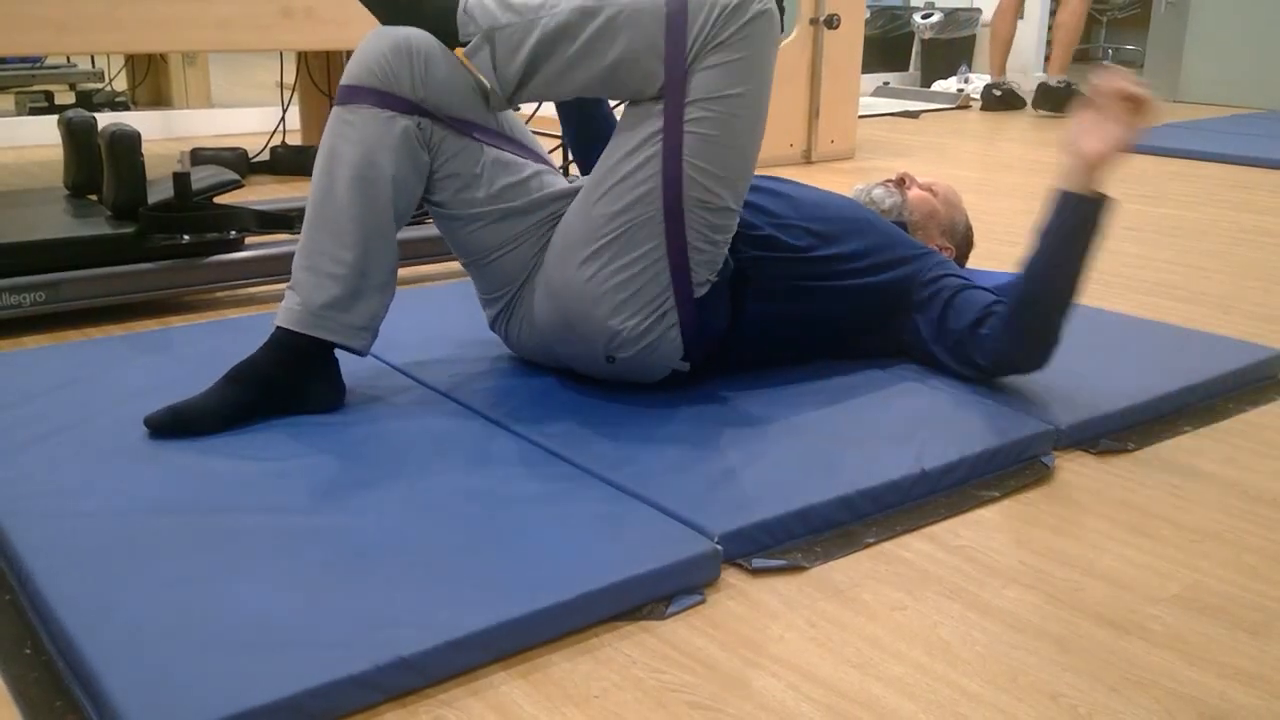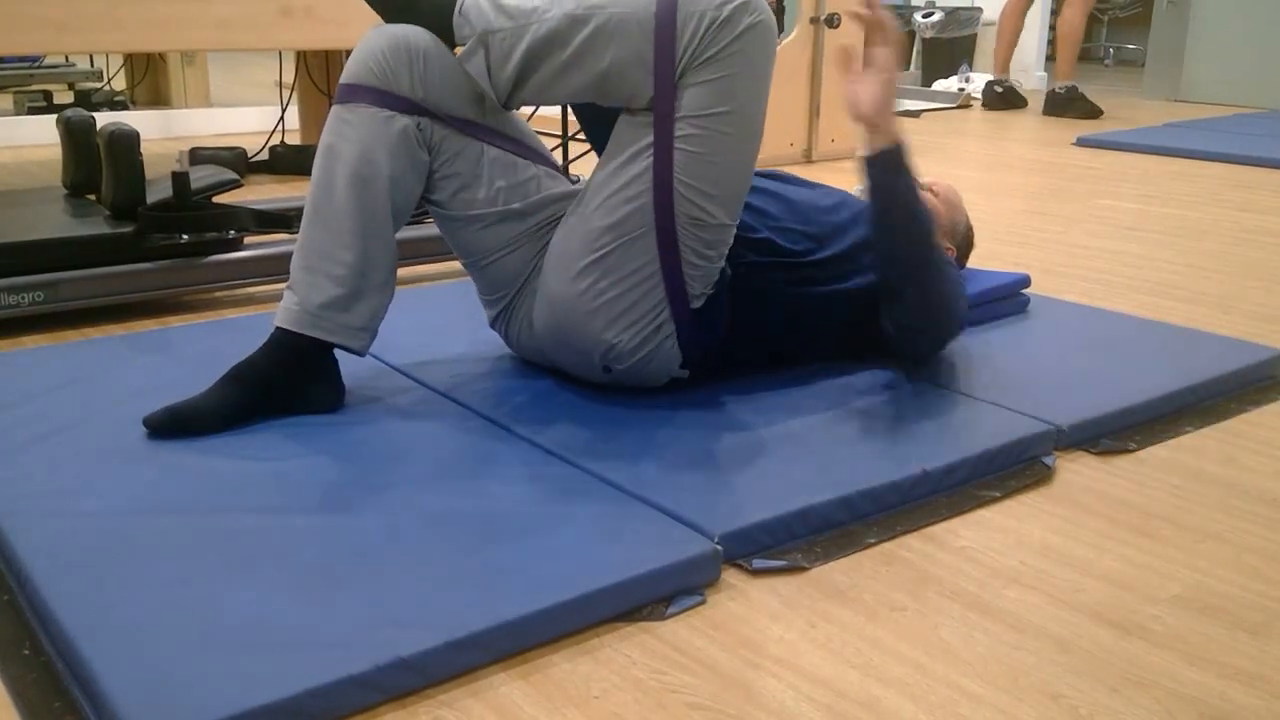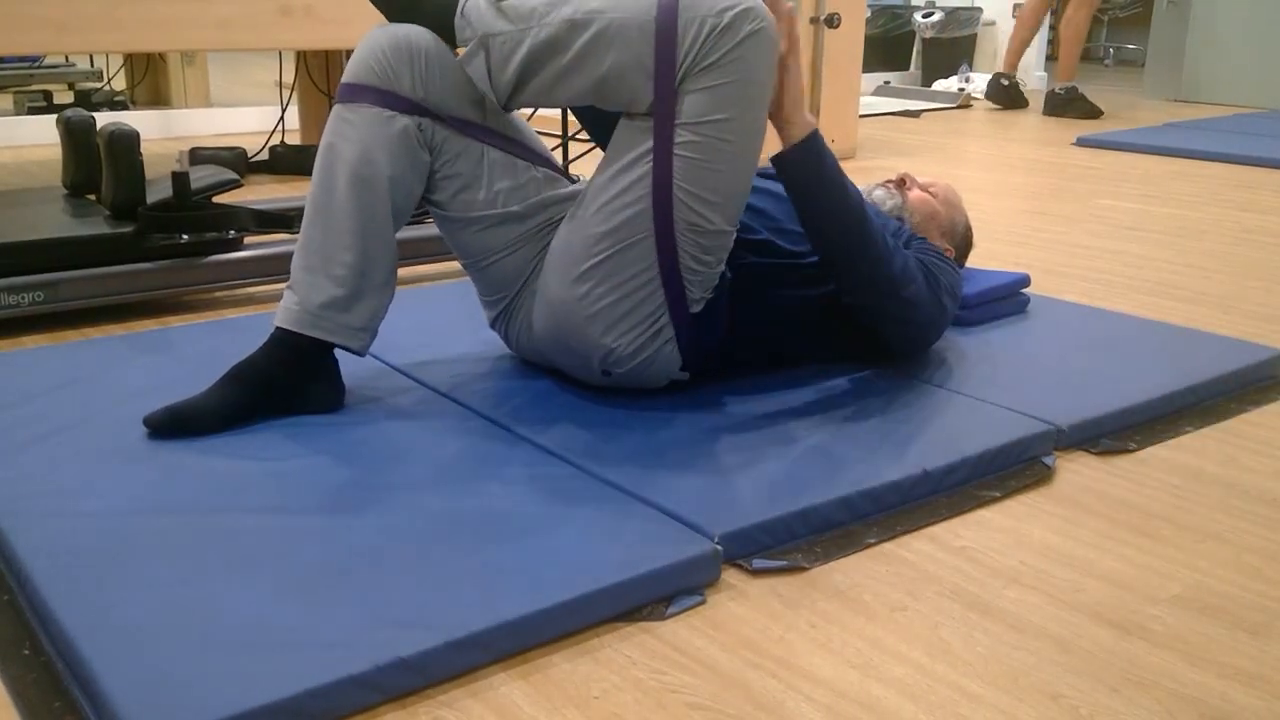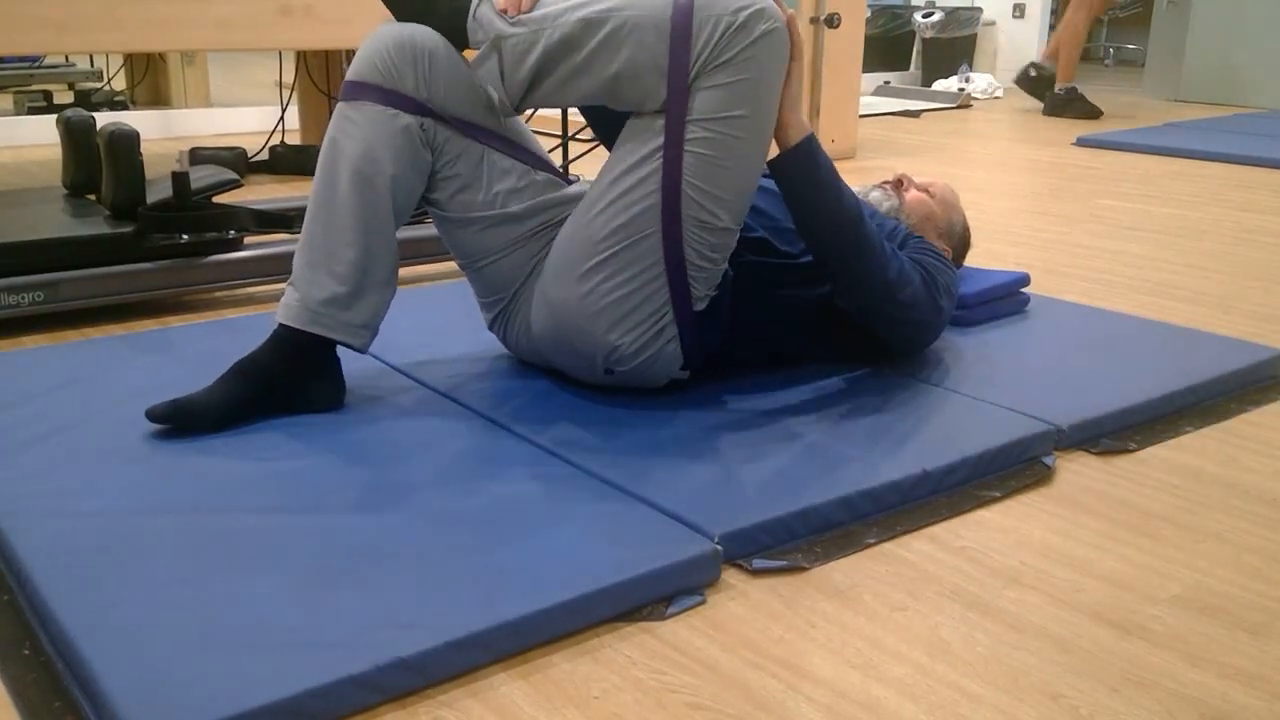
dt=0.2s
person 1, frame 1
left shoulder: (911, 276)
right shoulder: (813, 214)
left elbow: (1006, 346)
right elbow: (612, 173)
left wrist: (1081, 181)
left hip: (629, 308)
right hip: (543, 279)
right ankle: (303, 353)
person 1, frame 2
left shoulder: (897, 271)
right shoulder: (805, 209)
left elbow: (929, 323)
right elbow: (622, 156)
left wrist: (883, 135)
left hip: (631, 312)
right hip: (542, 279)
right ankle: (302, 353)
person 1, frame 3
left shoulder: (918, 284)
right shoulder: (791, 206)
left elbow: (874, 285)
right elbow: (648, 148)
left wrist: (789, 120)
left hip: (633, 316)
right hip: (540, 276)
right ankle: (303, 351)
person 1, frame 4
left shoulder: (918, 287)
right shoulder: (821, 215)
left elbow: (865, 283)
right elbow: (651, 151)
left wrist: (788, 123)
left hip: (629, 312)
right hip: (538, 280)
right ankle: (305, 347)
